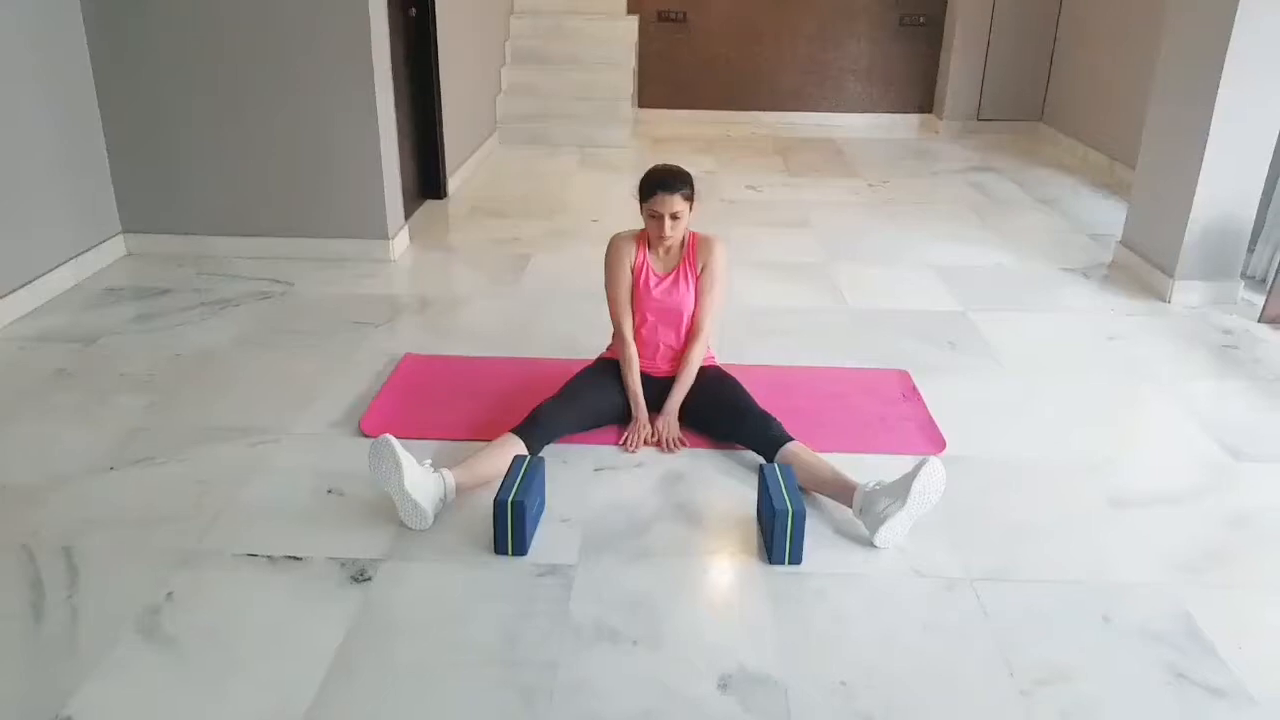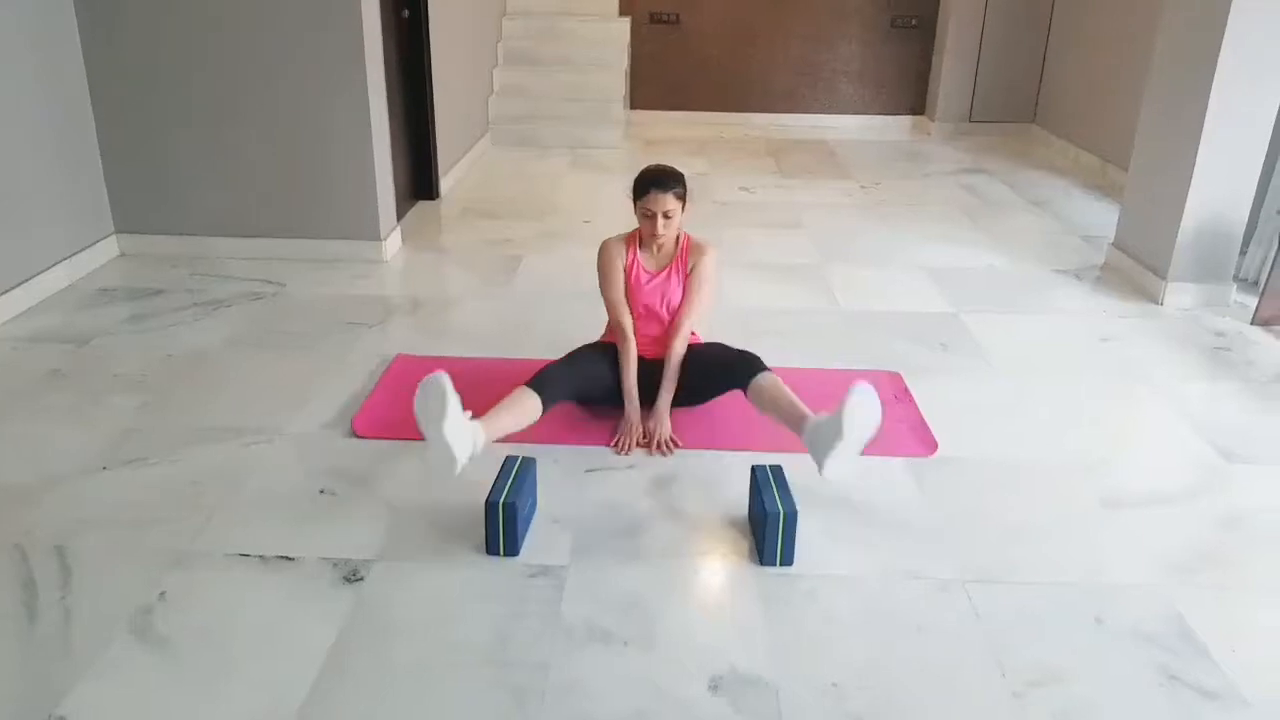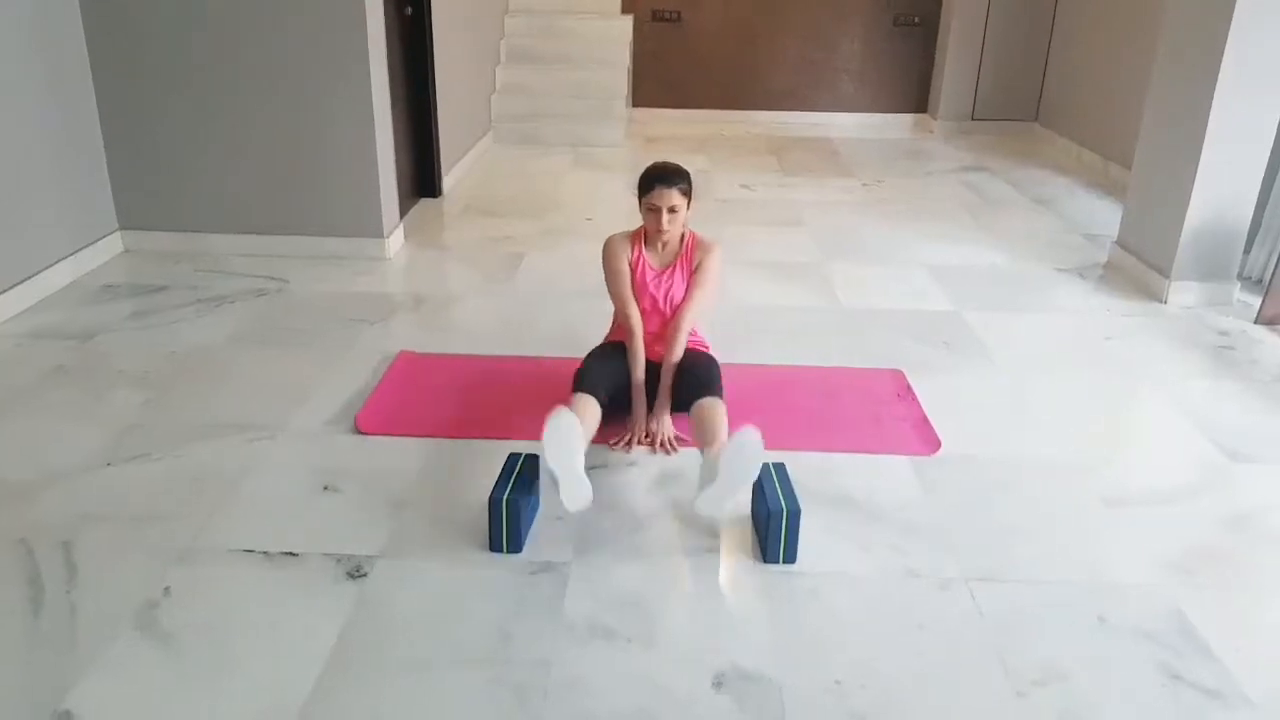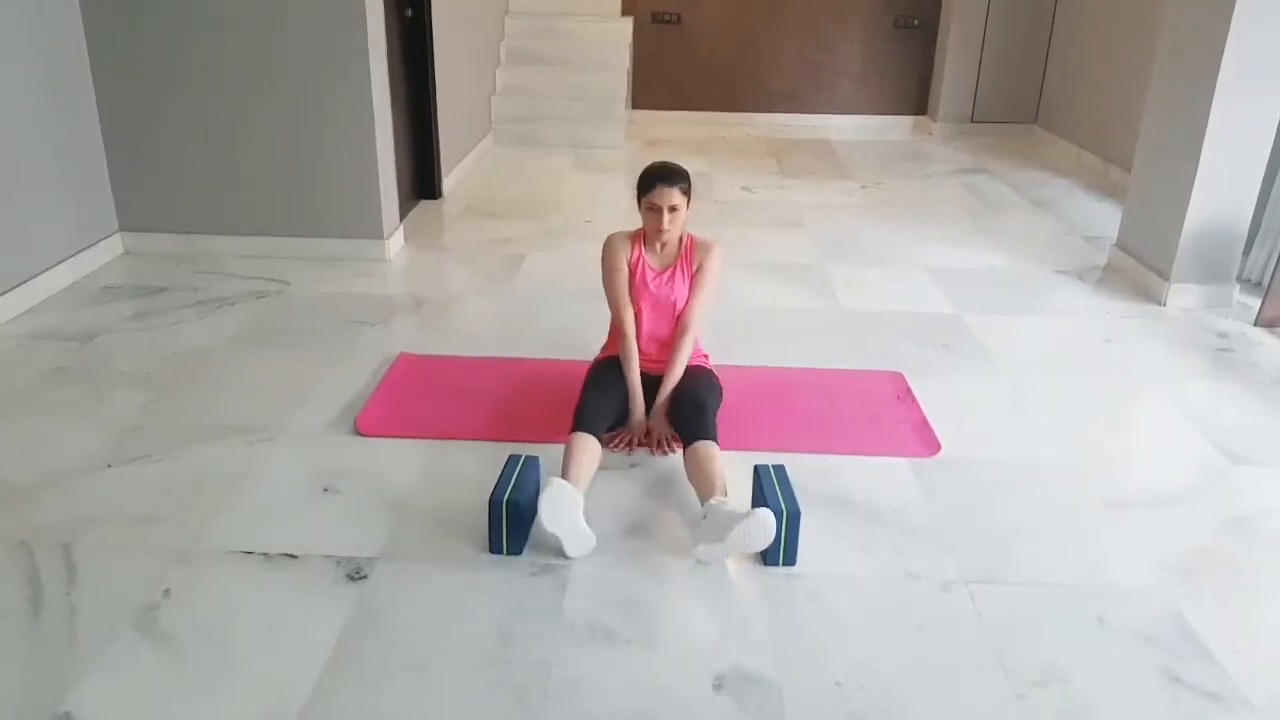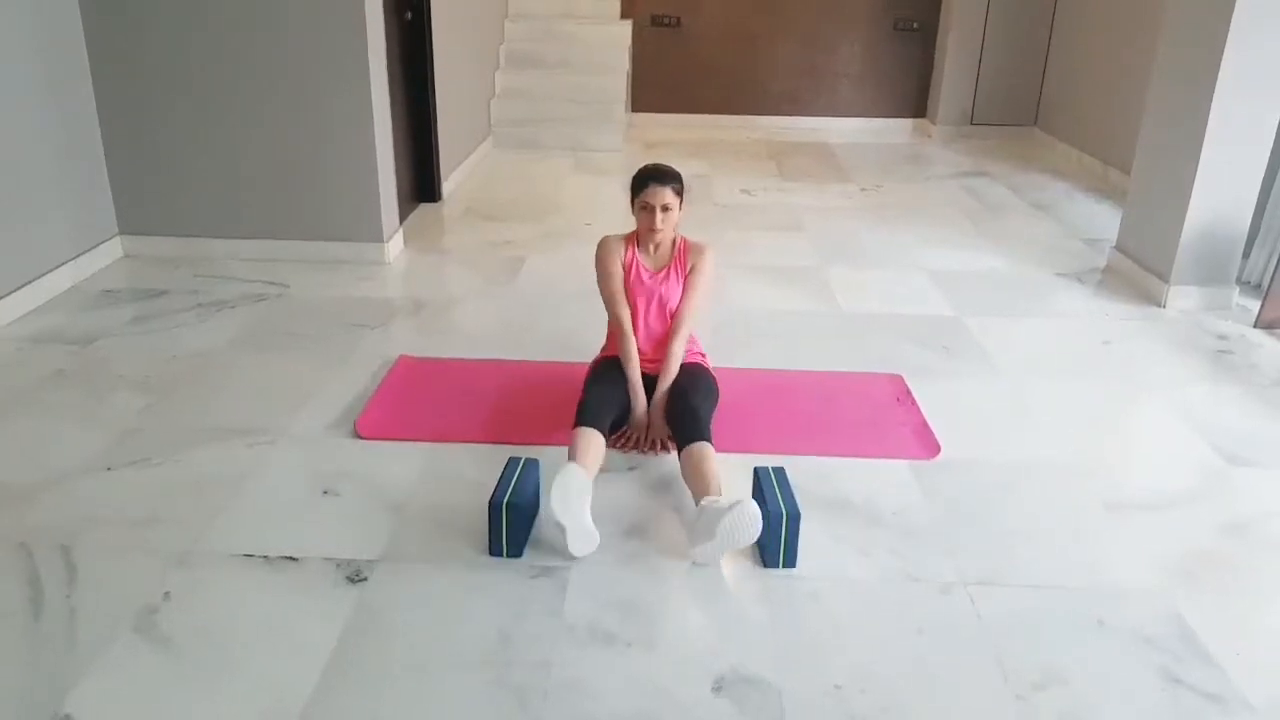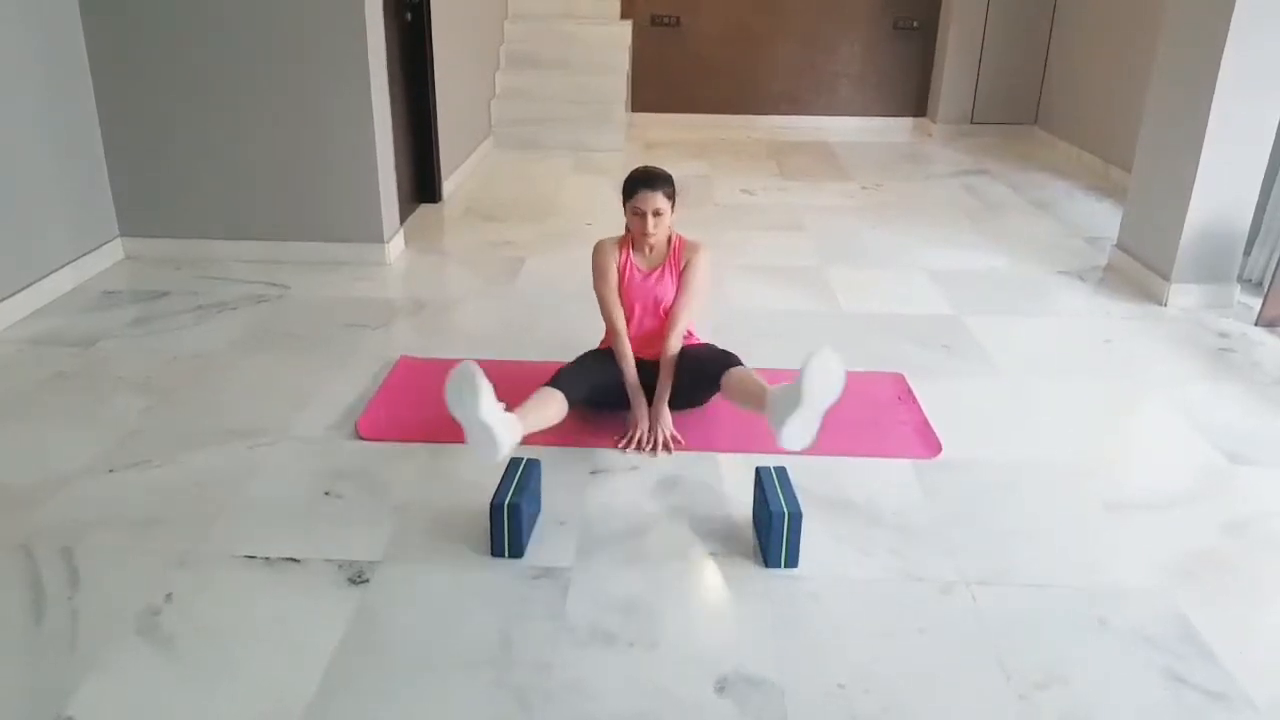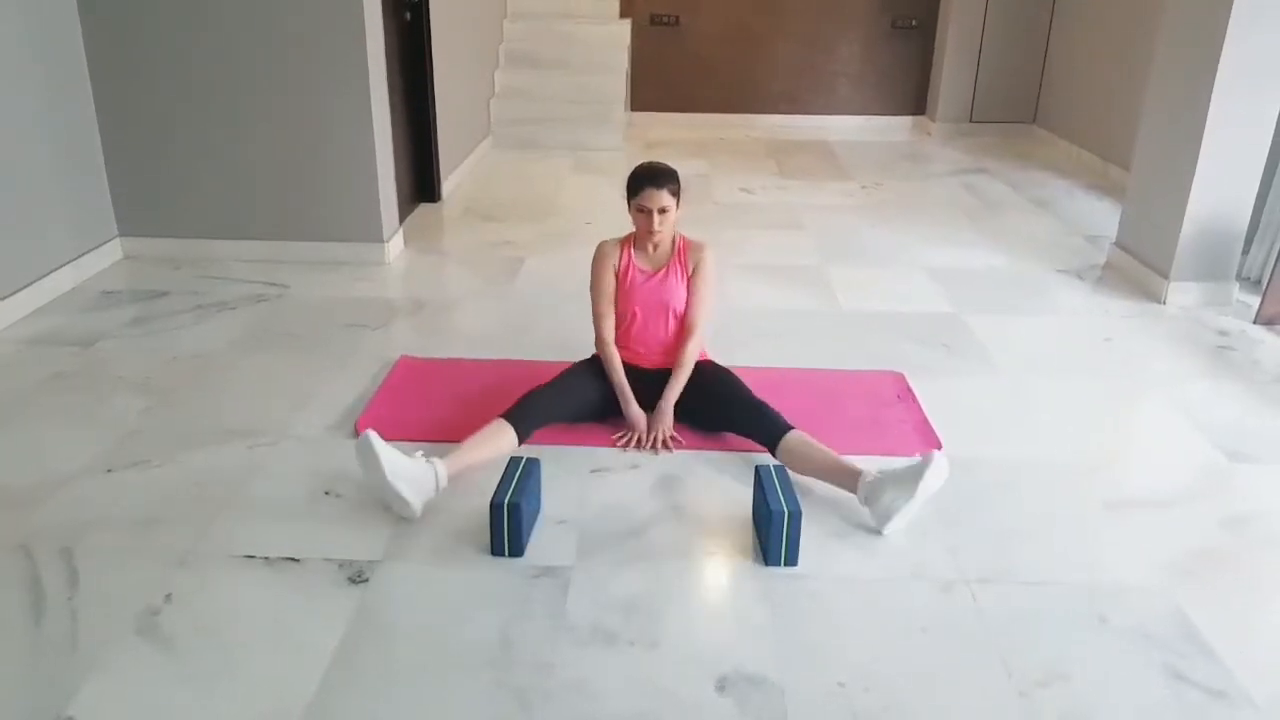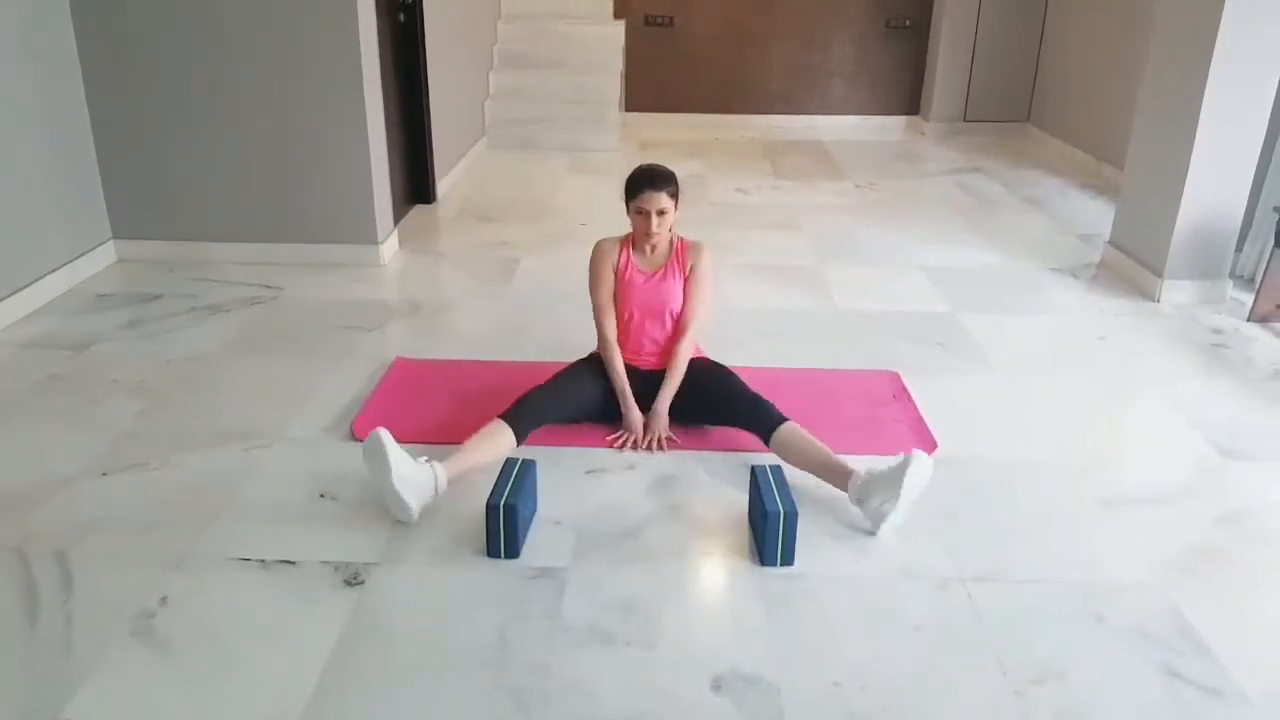
dt=0.3s
person 1, frame 1
left shoulder: (710, 252)
right shoulder: (623, 248)
left elbow: (700, 333)
right elbow: (624, 332)
left wrist: (672, 408)
right wrist: (638, 409)
left hip: (689, 372)
right hip: (629, 370)
left knee: (763, 428)
right knee: (545, 419)
left ankle: (865, 502)
right ankle: (439, 487)
person 1, frame 2
left shoulder: (701, 256)
right shoulder: (614, 251)
left elbow: (680, 332)
right elbow: (623, 330)
left wrist: (662, 411)
right wrist: (632, 411)
left hip: (678, 367)
right hip: (621, 365)
left knee: (743, 364)
right knee: (558, 375)
left ankle: (821, 434)
right ankle: (464, 435)
person 1, frame 3
left shoulder: (706, 252)
right shoulder: (618, 247)
left elbow: (681, 327)
right elbow: (633, 324)
left wrist: (662, 407)
right wrist: (640, 404)
left hip: (683, 359)
right hip: (627, 356)
left knee: (704, 377)
right knee: (594, 373)
left ankle: (717, 467)
right ankle: (571, 463)
person 1, frame 4
left shoulder: (705, 254)
right shoulder: (618, 247)
left elbow: (687, 330)
right elbow: (625, 326)
left wrist: (661, 406)
right wrist: (636, 406)
left hip: (684, 367)
right hip: (626, 364)
left knee: (697, 414)
right knee: (591, 409)
left ankle: (716, 515)
right ankle: (570, 508)
person 1, frame 5
left shoulder: (698, 256)
right shoulder: (613, 249)
left elbow: (681, 330)
right elbow: (622, 324)
left wrist: (658, 404)
right wrist: (639, 402)
left hip: (681, 365)
right hip: (625, 364)
left knee: (691, 416)
right knee: (593, 406)
left ankle: (710, 513)
right ankle: (577, 502)
person 1, frame 6
left shoulder: (694, 255)
right shoulder: (607, 252)
left elbow: (675, 331)
right elbow: (617, 328)
left wrist: (662, 407)
right wrist: (638, 404)
left hip: (675, 365)
right hip: (622, 365)
left knee: (721, 364)
right knee: (572, 377)
left ankle: (784, 406)
right ankle: (501, 429)
person 1, frame 7
left shoulder: (698, 256)
right shoulder: (609, 255)
left elbow: (692, 336)
right elbow: (605, 335)
left wrist: (666, 407)
right wrist: (630, 406)
left hip: (681, 374)
right hip: (622, 371)
left knee: (757, 416)
right knee: (537, 404)
left ankle: (870, 488)
right ankle: (431, 475)
person 1, frame 8
left shoulder: (696, 257)
right shoulder: (607, 253)
left elbow: (687, 338)
right elbow: (607, 337)
left wrist: (661, 409)
right wrist: (629, 407)
left hip: (679, 373)
right hip: (618, 371)
left knee: (752, 408)
right knee: (538, 402)
left ankle: (863, 489)
right ankle: (428, 479)
